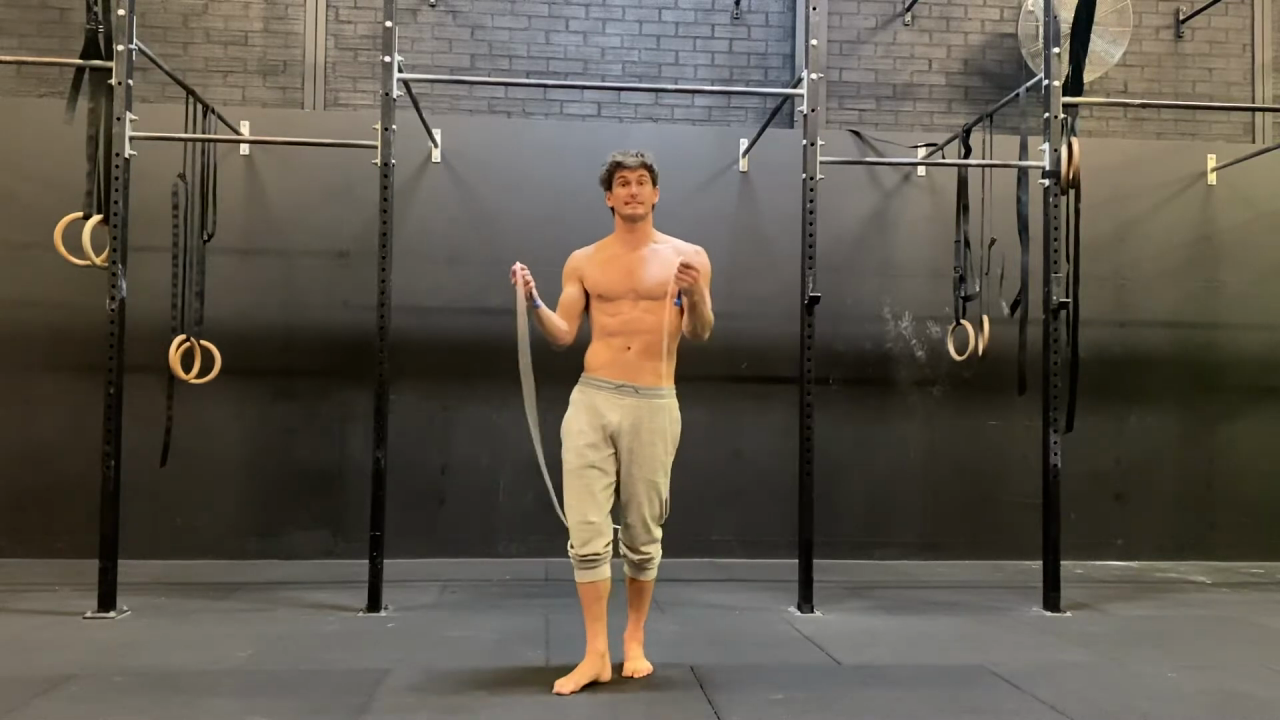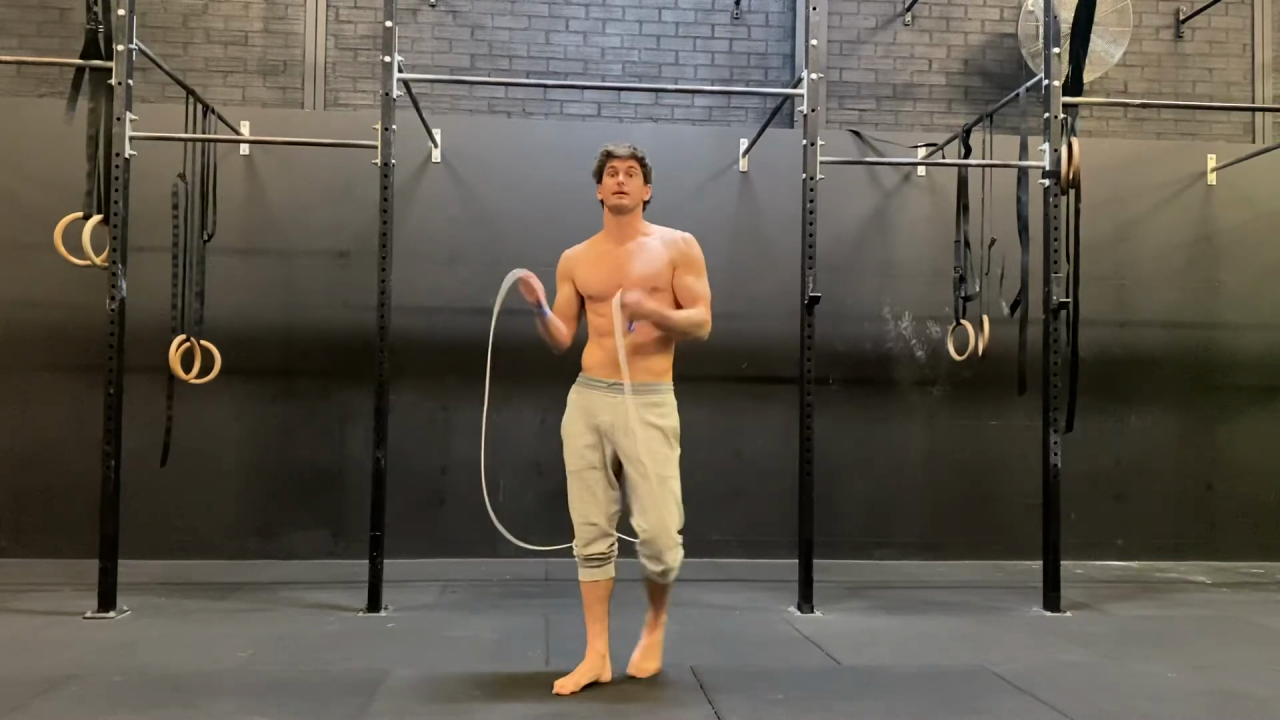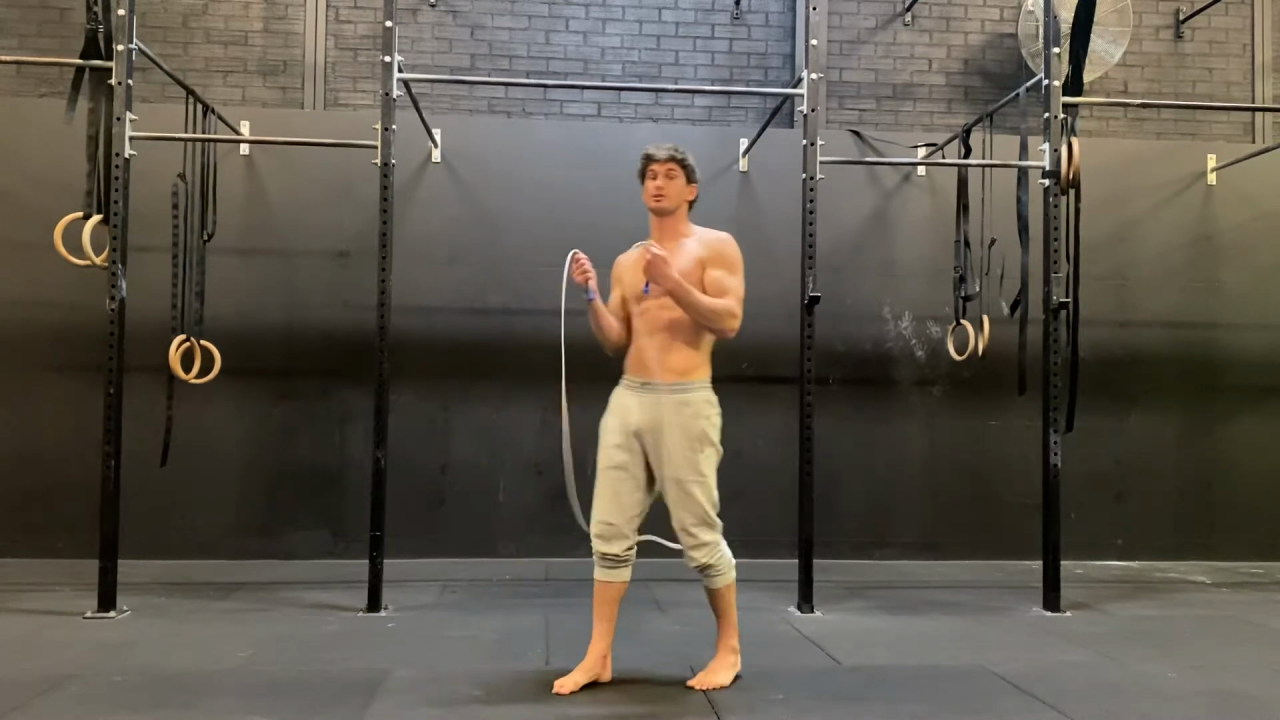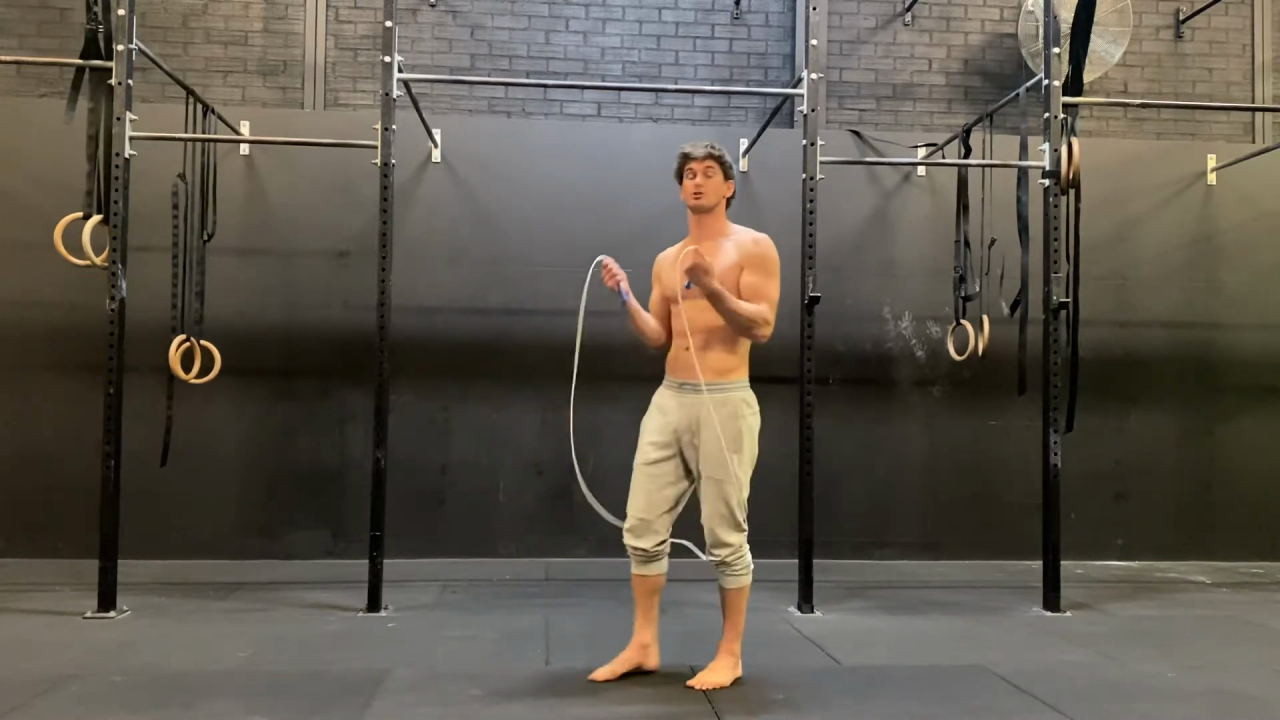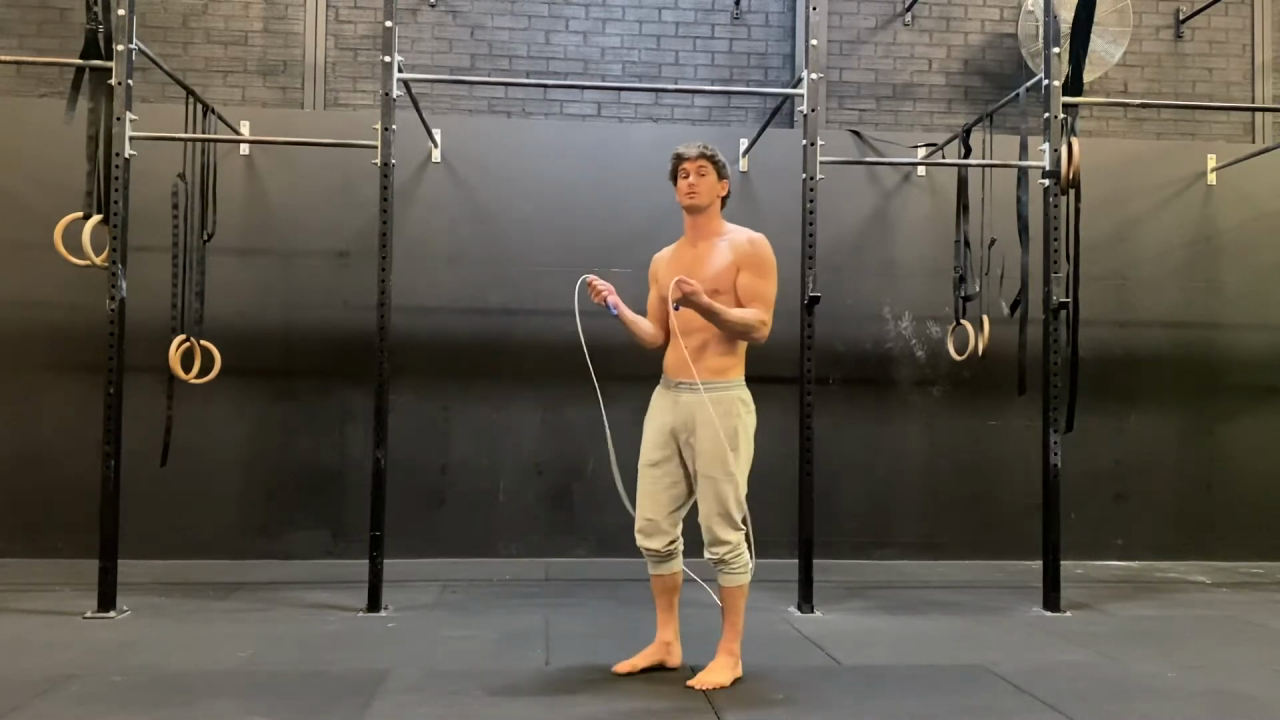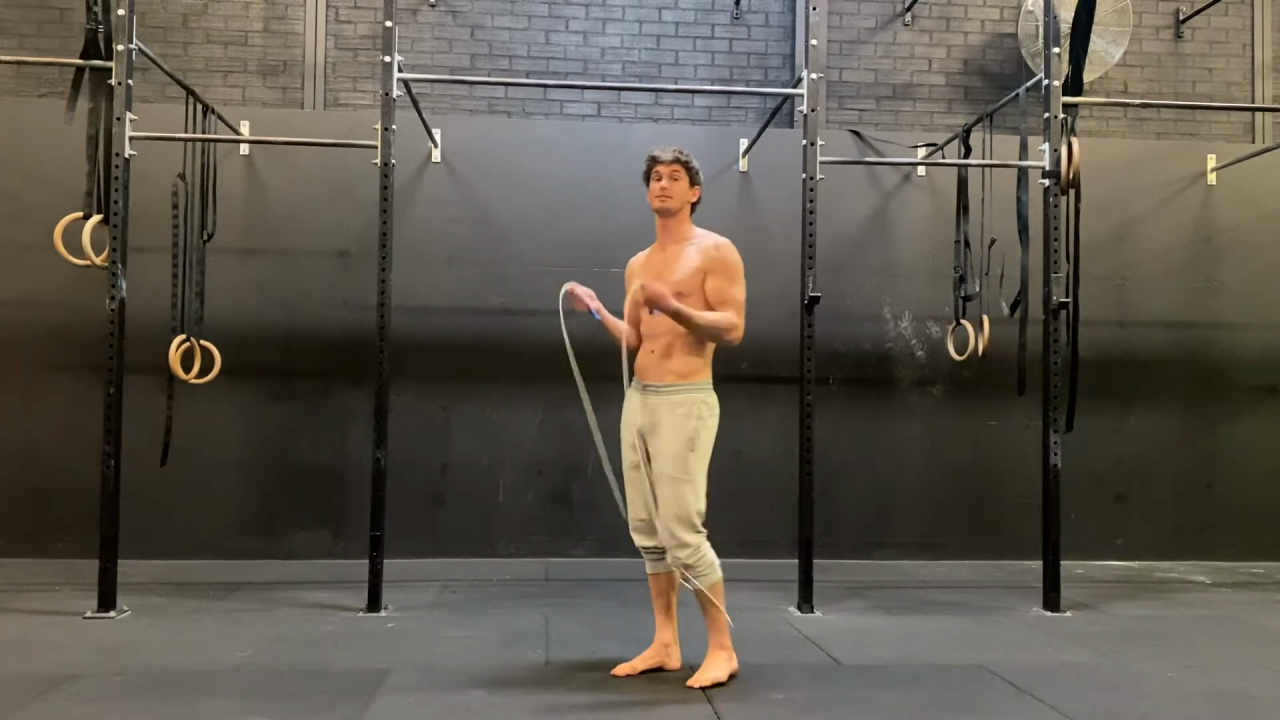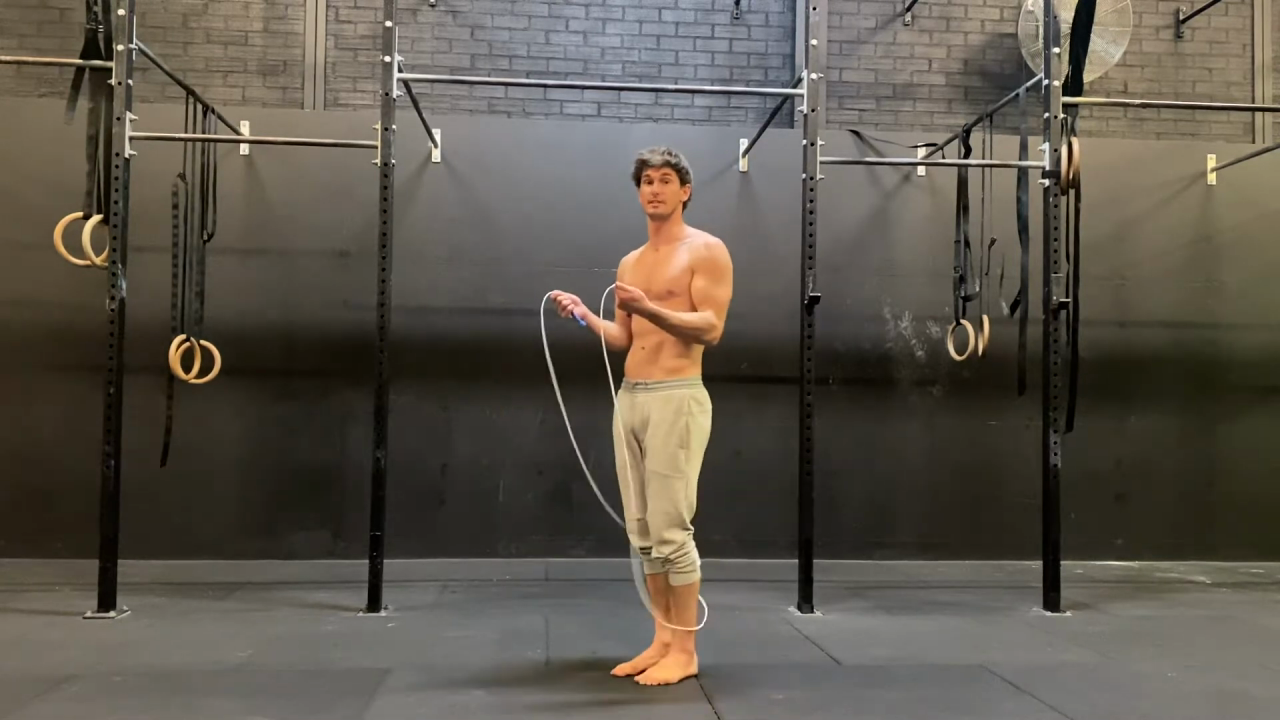
dt=0.4s
person 1, frame 1
left shoulder: (687, 255)
right shoulder: (583, 260)
left elbow: (700, 333)
right elbow: (563, 334)
left wrist: (697, 295)
right wrist: (534, 301)
left hip: (654, 405)
right hip: (591, 401)
left knee: (643, 534)
right knee: (588, 532)
left ankle: (634, 640)
right ankle: (596, 654)
person 1, frame 2
left shoulder: (678, 247)
right shoulder: (575, 259)
left elbow: (701, 325)
right elbow: (562, 339)
left wrist: (652, 309)
right wrist: (540, 307)
left hip: (649, 404)
right hip: (586, 401)
left knee: (659, 535)
right knee: (591, 534)
left ankle: (655, 625)
right ankle: (596, 655)
person 1, frame 3
left shoulder: (716, 246)
right shoulder: (626, 262)
left elbow: (728, 320)
right elbow: (616, 341)
left wrist: (672, 282)
right wrist: (593, 295)
left hip: (686, 403)
right hip: (627, 401)
left knee: (700, 535)
right knee: (610, 533)
left ankle: (729, 647)
right ankle: (598, 655)
person 1, frame 4
left shoulder: (753, 247)
right shoulder: (666, 260)
left elbow: (762, 324)
right elbow: (657, 337)
left wrist: (712, 288)
right wrist: (627, 297)
left hip: (725, 402)
right hip: (668, 400)
left knee: (725, 536)
right knee: (642, 526)
left ankle: (730, 655)
right ankle: (643, 643)
person 1, frame 5
left shoulder: (749, 246)
right shoulder: (662, 260)
left elbow: (759, 327)
left wrist: (703, 303)
right wrist: (617, 306)
left hip: (720, 401)
right hip: (666, 399)
left knee: (723, 534)
right knee: (652, 528)
left ankle: (729, 654)
right ankle: (666, 641)
person 1, frame 6
left shoulder: (715, 251)
right shoulder: (637, 264)
left elbow: (732, 327)
left wrist: (673, 308)
right wrist: (598, 312)
left hip: (686, 401)
right hip: (638, 400)
left knee: (682, 531)
right knee: (647, 530)
left ankle: (721, 648)
right ankle: (665, 643)
person 1, frame 7
left shoulder: (706, 250)
right shoulder: (630, 262)
left elbow: (710, 328)
left wrist: (649, 309)
right wrist: (585, 315)
left hip: (677, 399)
right hip: (629, 399)
left knee: (670, 529)
right knee: (643, 531)
left ankle: (684, 650)
right ankle: (662, 641)
